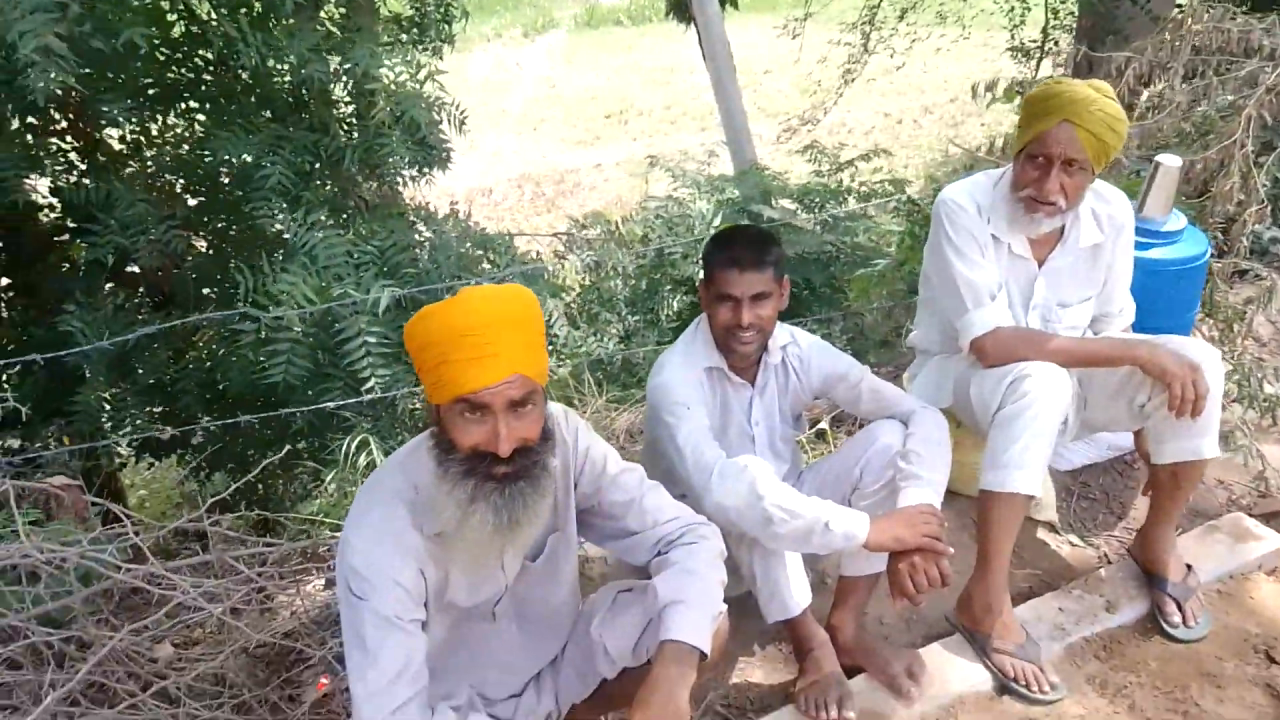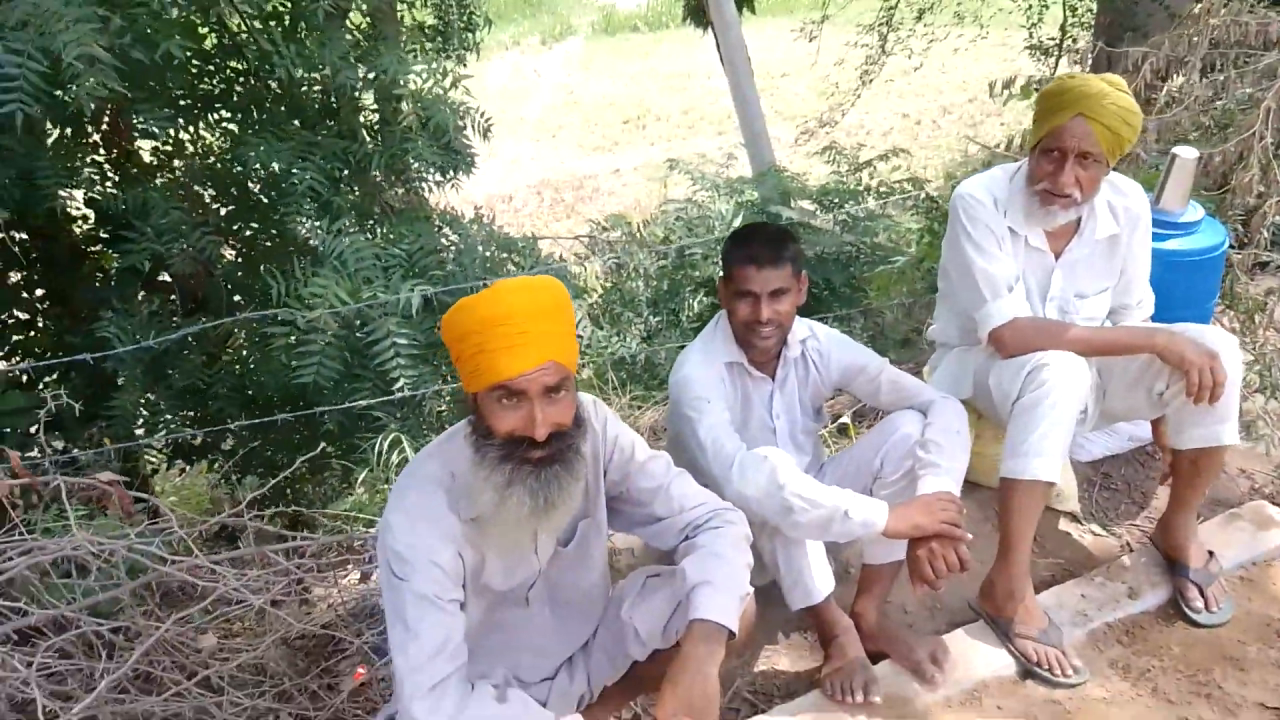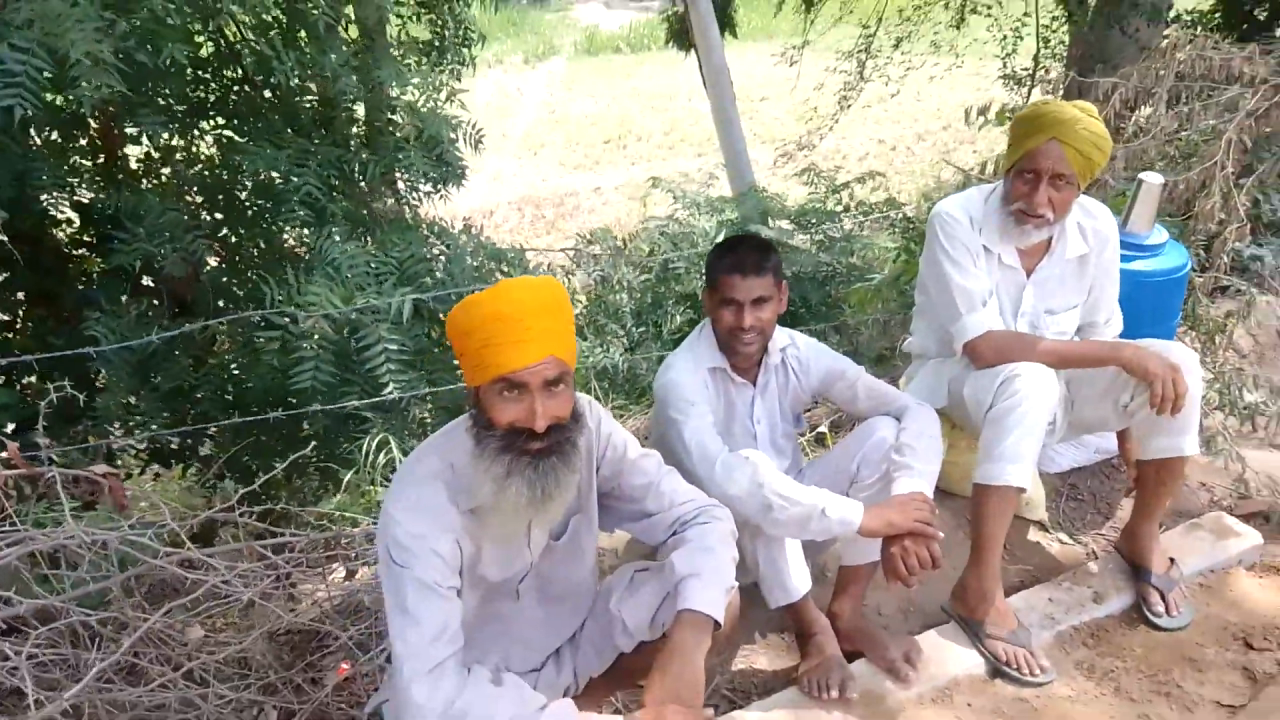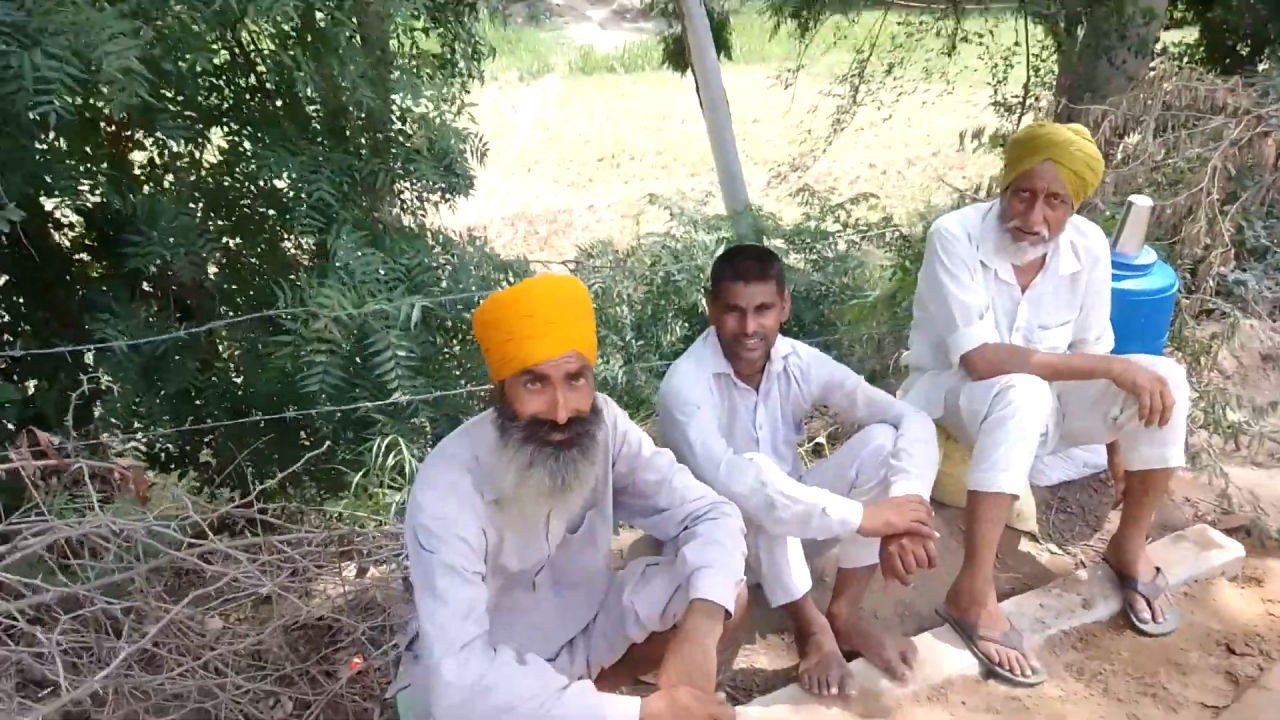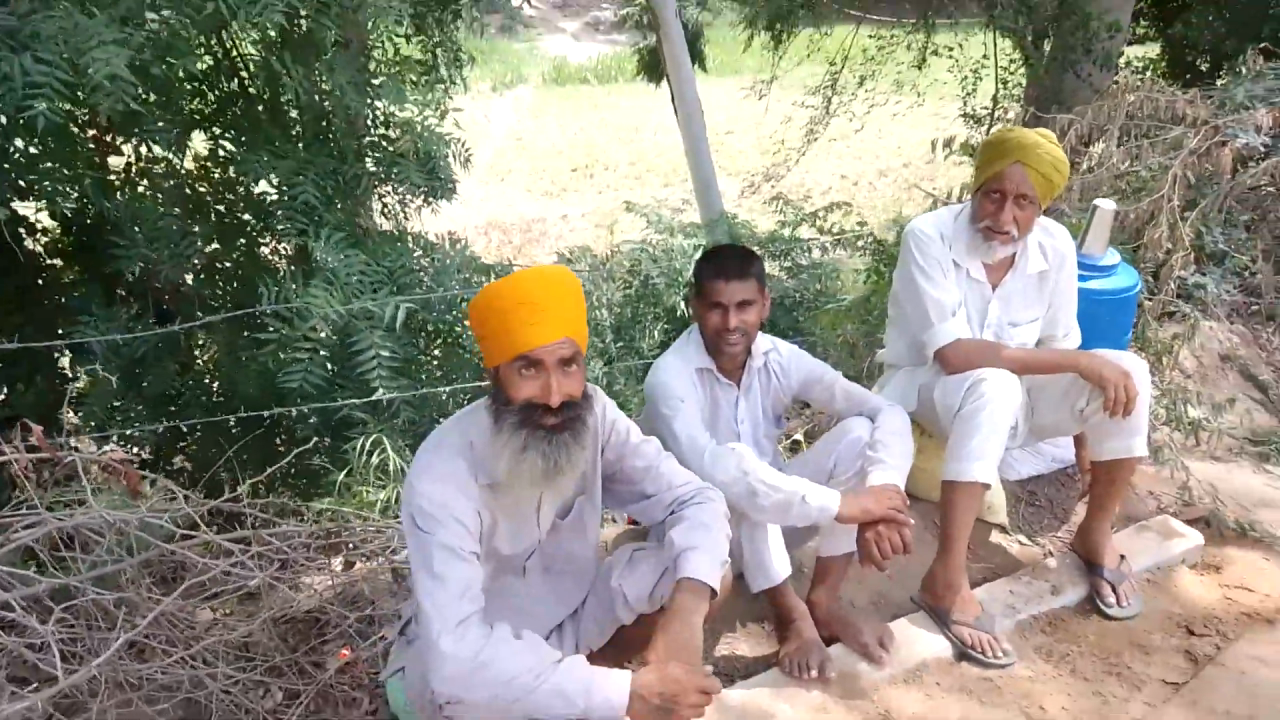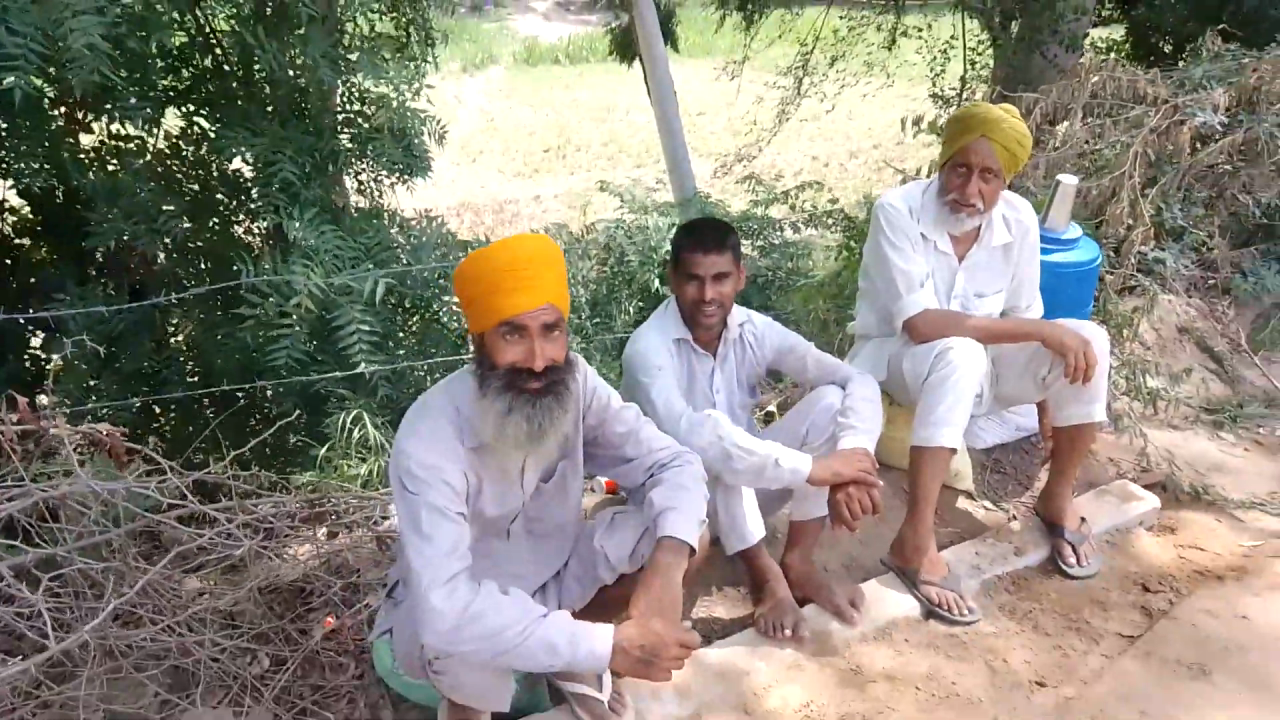
dt=0.2s
person 1, frame 1
left shoulder: (1112, 213)
right shoulder: (963, 207)
left elbow: (1111, 329)
right elbow: (991, 344)
left wrist: (1147, 428)
right wrist: (1140, 355)
left hip: (1058, 379)
right hip: (960, 374)
left knee: (1195, 363)
right knee: (1039, 380)
left ankle: (1156, 542)
right ankle: (984, 601)
person 1, frame 2
left shoulder: (1127, 204)
right shoulder: (980, 200)
left elbow: (1129, 320)
right elbow: (1009, 335)
left wrist: (1164, 416)
right wrist: (1157, 342)
left hip: (1076, 370)
right hip: (980, 367)
left knee: (1213, 350)
right knee: (1057, 370)
left ankle: (1178, 529)
right ankle: (1007, 587)
person 1, frame 3
left shoulder: (1096, 226)
right shoulder: (957, 219)
left elbow: (1098, 337)
right elbow: (985, 347)
left wrist: (1129, 426)
right wrist: (1122, 355)
left hip: (1047, 384)
right hip: (954, 379)
left knee: (1175, 364)
right knee: (1029, 380)
left ankle: (1142, 536)
right ankle: (979, 588)
person 1, frame 4
left shoulder: (1089, 245)
right shoulder: (956, 236)
left elbow: (1091, 351)
right elbow: (981, 358)
left wrist: (1118, 440)
right wrist: (1112, 368)
left hip: (1039, 397)
right hip: (951, 392)
left knee: (1164, 379)
right knee: (1023, 390)
left ankle: (1129, 545)
right ankle: (972, 593)
person 1, frame 5
left shoulder: (1055, 245)
right shoulder: (929, 237)
left elbow: (1057, 348)
right elbow: (954, 355)
left wrist: (1085, 432)
right wrist: (1079, 362)
left hip: (1008, 395)
right hip: (925, 388)
left knee: (1127, 372)
right knee: (994, 385)
left ankle: (1095, 534)
right ankle: (946, 579)
person 1, frame 6
left shoulder: (1018, 218)
right shoulder: (898, 210)
left elbow: (1021, 316)
right elbow: (922, 324)
left wrist: (1047, 399)
right wrist: (1042, 332)
left hip: (975, 364)
right hip: (894, 358)
left knee: (1088, 340)
right knee: (960, 354)
left ankle: (1057, 498)
right ankle: (915, 542)
person 2, frame 1
left shoulder: (800, 351)
right shoulder: (676, 378)
left elbow: (923, 417)
right elbow: (718, 491)
left wrist: (915, 516)
right wrist: (866, 530)
left hip: (789, 522)
left knee: (889, 438)
right knee: (747, 478)
left ankle: (845, 630)
right ankle: (811, 644)
person 2, frame 2
left shoulder: (818, 345)
right shoulder: (697, 373)
left elbow: (942, 407)
right elbow: (740, 483)
left wrist: (934, 506)
right wrist: (885, 518)
left hip: (811, 512)
left knee: (909, 428)
right knee: (768, 471)
left ankle: (869, 616)
right ankle: (835, 630)
person 2, frame 3
left shoulder: (799, 354)
right shoulder: (682, 377)
left elbow: (916, 414)
right elbow: (723, 482)
left wrist: (907, 506)
right wrist: (861, 517)
left hip: (791, 518)
left knee: (884, 433)
right knee: (748, 484)
left ankle: (846, 615)
right ankle: (812, 629)
person 2, frame 4
left shoulder: (800, 363)
right shoulder: (686, 383)
left elbow: (912, 420)
right elbow: (727, 481)
left wrist: (906, 510)
right wrist: (860, 516)
left hip: (792, 525)
left knee: (882, 440)
right knee: (753, 492)
left ankle: (844, 616)
right ankle: (812, 628)
person 2, frame 5
left shoulder: (780, 359)
right shoulder: (670, 377)
left elbow: (888, 414)
right elbow: (711, 471)
left wrist: (882, 497)
right wrist: (839, 505)
left hip: (772, 516)
left knee: (859, 431)
right knee: (734, 483)
left ankle: (824, 602)
right ankle: (791, 614)
person 2, frame 6
left shoulder: (755, 330)
right shoulder: (648, 348)
left elbow: (859, 382)
right elbow: (687, 435)
left wrist: (852, 460)
right wrist: (810, 468)
left hip: (747, 483)
left knee: (830, 400)
right knee: (711, 449)
left ankle: (797, 564)
right ankle: (766, 576)
person 3, frame 1
left shoulder: (562, 436)
right shoulder: (384, 526)
left elbow: (689, 537)
left wrist: (671, 678)
left hip: (555, 661)
left knee: (705, 621)
person 3, frame 2
left shoulder: (591, 427)
right shoulder: (422, 510)
left elbow: (714, 522)
left wrist: (699, 658)
left hip: (585, 646)
left knee: (731, 604)
person 3, frame 3
left shoulder: (584, 428)
right shoulder: (423, 500)
left elbow: (702, 518)
left wrist: (686, 645)
left hip: (571, 638)
left knee: (715, 595)
person 3, frame 4
left shoulder: (601, 426)
right shoulder: (448, 490)
left elbow: (712, 515)
right elbow: (461, 681)
left wrist: (699, 632)
left hip: (580, 630)
right hip: (489, 674)
left knee: (725, 587)
person 3, frame 5
left shoulder: (591, 416)
right shoulder: (444, 474)
left elbow: (697, 502)
right elbow: (456, 653)
left wrist: (686, 613)
left hip: (568, 618)
right hip: (480, 657)
left knee: (708, 564)
right knee: (474, 679)
person 3, frame 6
left shoulder: (572, 382)
right shoulder: (430, 438)
left elbow: (675, 463)
right elbow: (449, 611)
left wrist: (667, 569)
right wrist: (608, 646)
left hip: (551, 577)
right hip: (456, 618)
left knee: (686, 525)
right knee: (463, 637)
left ankle: (566, 652)
